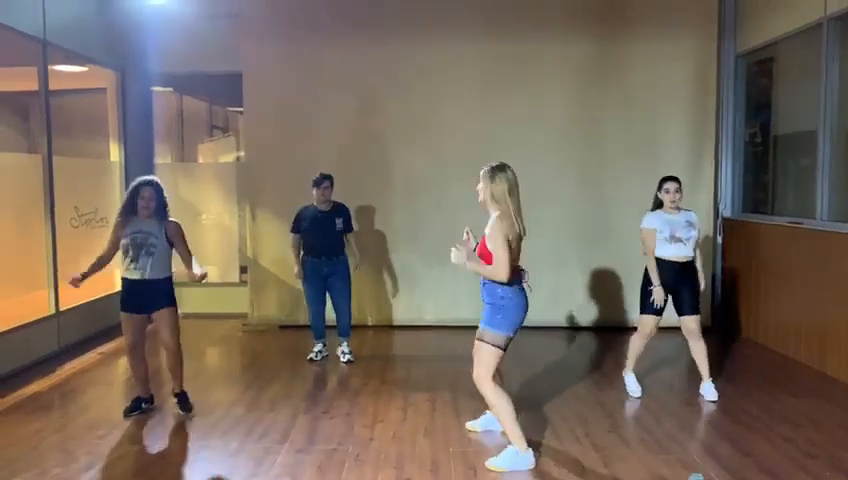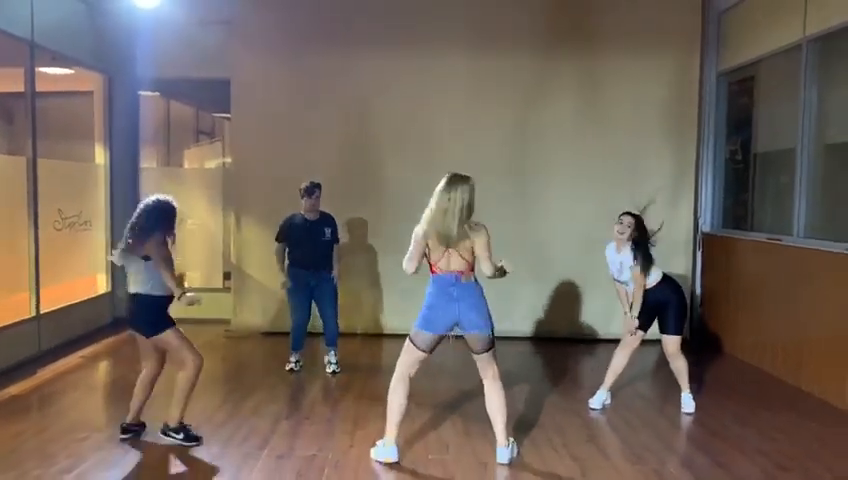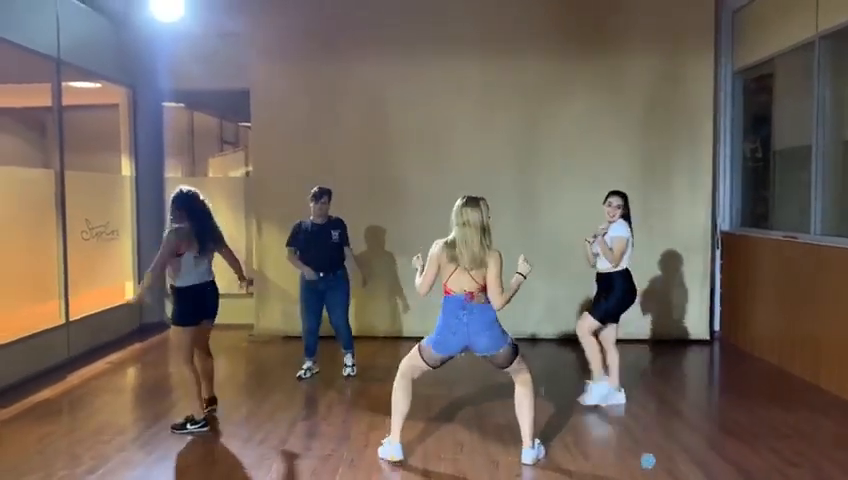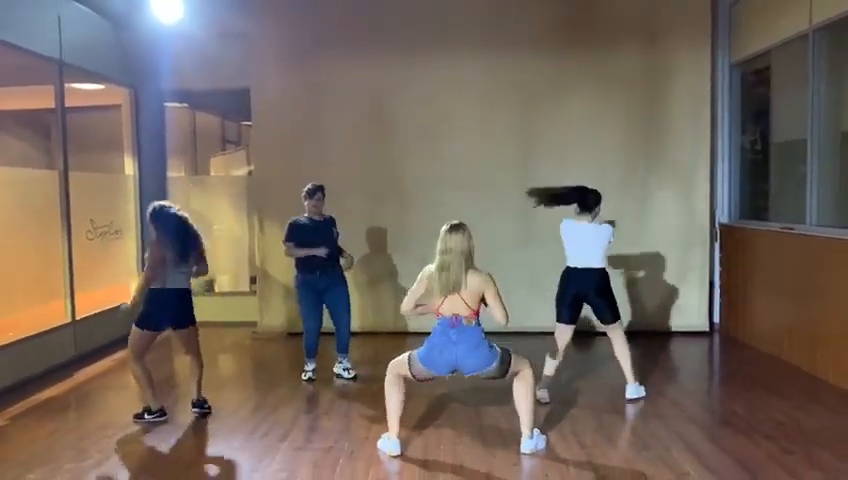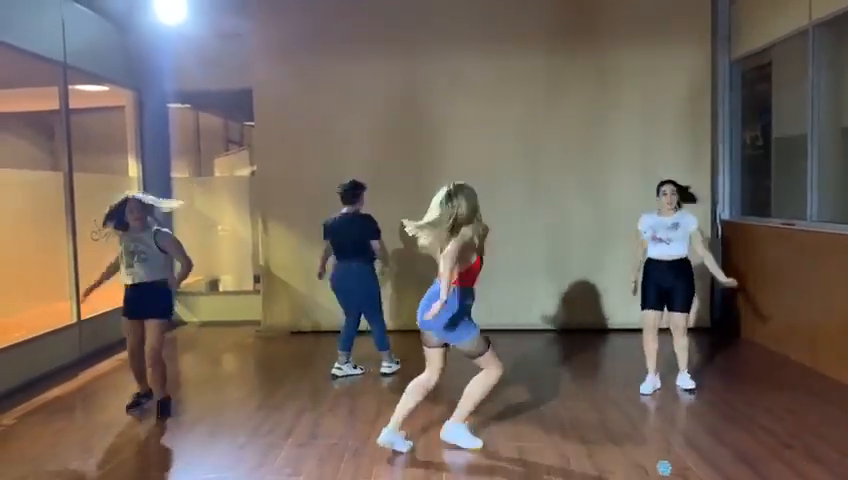
dt=1s
person 1, frame 1
left shoulder: (499, 222)
right shoulder: (502, 219)
left elbow: (503, 273)
left wrist: (466, 261)
right wrist: (473, 250)
left hip: (505, 302)
right hip: (501, 301)
left knee: (482, 376)
right knee: (481, 361)
left ankle: (521, 451)
right ankle: (496, 416)
person 1, frame 2
left shoulder: (426, 227)
right shoulder: (477, 230)
left elbow: (409, 267)
right elbow: (489, 271)
right wrist: (500, 270)
left hip: (439, 301)
right hip: (471, 299)
left knee: (403, 372)
right knee: (490, 374)
left ankle: (388, 446)
right ankle: (504, 446)
person 1, frame 3
left shoulder: (440, 248)
right shoulder: (492, 255)
left elbow: (422, 290)
right elbow: (497, 302)
left wrist: (419, 268)
right wrist: (521, 275)
left hip: (450, 327)
right hip: (484, 326)
left knee: (405, 372)
right knee: (523, 377)
left ankle: (393, 445)
right ankle: (529, 448)
person 1, frame 4
left shoulder: (429, 274)
right shoulder: (482, 279)
left elbow: (406, 308)
right elbow: (503, 319)
left hip: (438, 349)
right hip: (474, 350)
left knee: (394, 371)
right knee: (524, 370)
left ankle: (392, 440)
right ankle: (528, 439)
person 1, frame 5
left shoulder: (436, 233)
right shoulder: (470, 232)
right elbow: (449, 256)
right wrist: (443, 300)
left hip: (432, 309)
right hip: (450, 312)
left knee: (431, 374)
right knee: (493, 368)
left ankle: (392, 431)
right ankle: (455, 427)
person 2, frame 1
left shoulder: (169, 226)
right shoulder: (123, 225)
left elbow: (187, 256)
right elbow: (106, 256)
left wrist: (195, 270)
right wrist: (84, 275)
left hip: (159, 290)
right hip: (131, 290)
left knee: (172, 345)
right knee: (133, 347)
left ankle: (179, 391)
right ankle: (144, 396)
person 2, frame 2
left shoulder: (134, 239)
right shoulder: (155, 238)
right elbow: (163, 267)
right wrist: (181, 293)
left hip: (140, 306)
right hip: (149, 307)
left knee: (152, 364)
right knee: (192, 362)
left ankle: (131, 422)
right ankle: (173, 425)
person 2, frame 3
left shoulder: (176, 234)
right shoulder: (209, 232)
left elbow: (157, 268)
right elbow: (229, 256)
left wrist: (140, 292)
right wrist: (242, 277)
left hip: (187, 299)
right hip: (209, 294)
left knee: (185, 360)
right knee: (201, 348)
left ankle: (199, 417)
right ankle: (209, 398)
person 2, frame 4
left shoulder: (158, 243)
right shoulder: (191, 241)
left elbow: (149, 276)
right elbow: (203, 269)
left wrist: (133, 303)
left hip: (158, 302)
right hip: (182, 302)
left knee: (135, 356)
right knee: (194, 352)
left ankle: (154, 408)
right ankle: (199, 399)
person 2, frame 5
left shoulder: (162, 236)
right shoulder: (126, 238)
left elbow: (186, 263)
right elbow: (117, 264)
left wrist: (174, 283)
right wrist: (95, 284)
left hip: (157, 295)
right hip: (133, 296)
left knee: (152, 352)
right knee: (134, 351)
left ankle: (162, 397)
right ankle: (144, 390)
person 3, frame 1
left shoulder: (691, 217)
right shoulder: (651, 219)
left elbow: (696, 249)
right elbow: (649, 254)
left wrist: (700, 276)
right wrist: (656, 285)
left hip: (686, 275)
right hip: (658, 275)
left knee: (693, 331)
right knee: (646, 329)
left ankle: (706, 382)
right ankle: (629, 373)
person 3, frame 2
left shoulder: (635, 254)
right shoulder: (610, 250)
left elbow: (638, 288)
right elbow: (620, 284)
left wrist: (634, 317)
right wrist: (627, 312)
left hip: (668, 296)
right hip: (643, 300)
left knee: (672, 351)
right knee: (625, 344)
left ankle: (686, 395)
right ankle: (603, 392)
person 3, frame 3
left shoulder: (621, 228)
right shoulder: (602, 227)
left elbow: (613, 260)
right elbow: (592, 262)
left wrist: (600, 239)
right wrist: (590, 242)
left hip: (619, 287)
right hip: (605, 286)
left knee: (583, 328)
right knee: (607, 340)
left ankle: (599, 381)
right ankle: (614, 390)
person 3, frame 4
left shoulder: (565, 225)
right shoulder: (605, 230)
left hip: (570, 280)
right hip: (597, 281)
left knee: (560, 338)
right knee: (616, 333)
left ankle: (542, 388)
right ankle: (631, 385)
person 3, frame 5
left shoulder: (688, 220)
right shoulder: (646, 220)
left elbow: (702, 251)
right elbow: (642, 251)
left wrist: (720, 276)
right wrist: (636, 276)
left hip: (680, 272)
right hip: (653, 272)
left knee: (679, 327)
right knee: (649, 325)
left ankle: (683, 374)
right ankle: (652, 376)
person 4, frame 1
left shoulder: (341, 210)
right shoulder: (304, 213)
left elbow: (348, 234)
right elbow: (296, 239)
left wrist: (356, 254)
right wrist: (297, 264)
left hip: (337, 264)
right hip: (312, 266)
left knee: (343, 306)
right knee: (315, 308)
left ankle: (344, 345)
right ankle: (320, 345)
person 4, frame 2
left shoulder: (328, 221)
right shoulder: (290, 222)
left elbow: (334, 247)
right elbow: (280, 249)
left wrist: (336, 267)
right wrist: (284, 274)
left hip: (324, 276)
right hip: (298, 276)
left knee: (330, 316)
right knee: (299, 319)
left ankle: (332, 355)
right ankle: (295, 356)
person 4, frame 3
left shoulder: (338, 224)
right shoulder: (300, 227)
left elbow: (347, 250)
right elbow: (290, 254)
left wrist: (357, 271)
right wrist: (304, 268)
left hip: (336, 280)
right hip: (311, 282)
left knee: (340, 321)
right knee: (310, 325)
left ankle: (349, 357)
right ankle: (310, 363)
person 4, frame 4
left shoulder: (330, 222)
right shoulder: (296, 224)
right elbow: (288, 250)
left wrist: (346, 255)
right wrist: (314, 251)
left hip: (334, 279)
right hip: (307, 281)
left knee: (343, 320)
right knee: (311, 325)
left ankle: (342, 362)
right ankle: (310, 365)
person 4, frame 5
left shoulder: (330, 223)
right shoulder: (365, 221)
left elbow: (327, 248)
right elbow: (378, 247)
left wrist: (321, 267)
right wrist: (385, 262)
left hip: (339, 274)
right hip: (360, 273)
left knee: (352, 317)
right knee: (375, 317)
left ankle: (342, 364)
right ankle: (388, 362)
